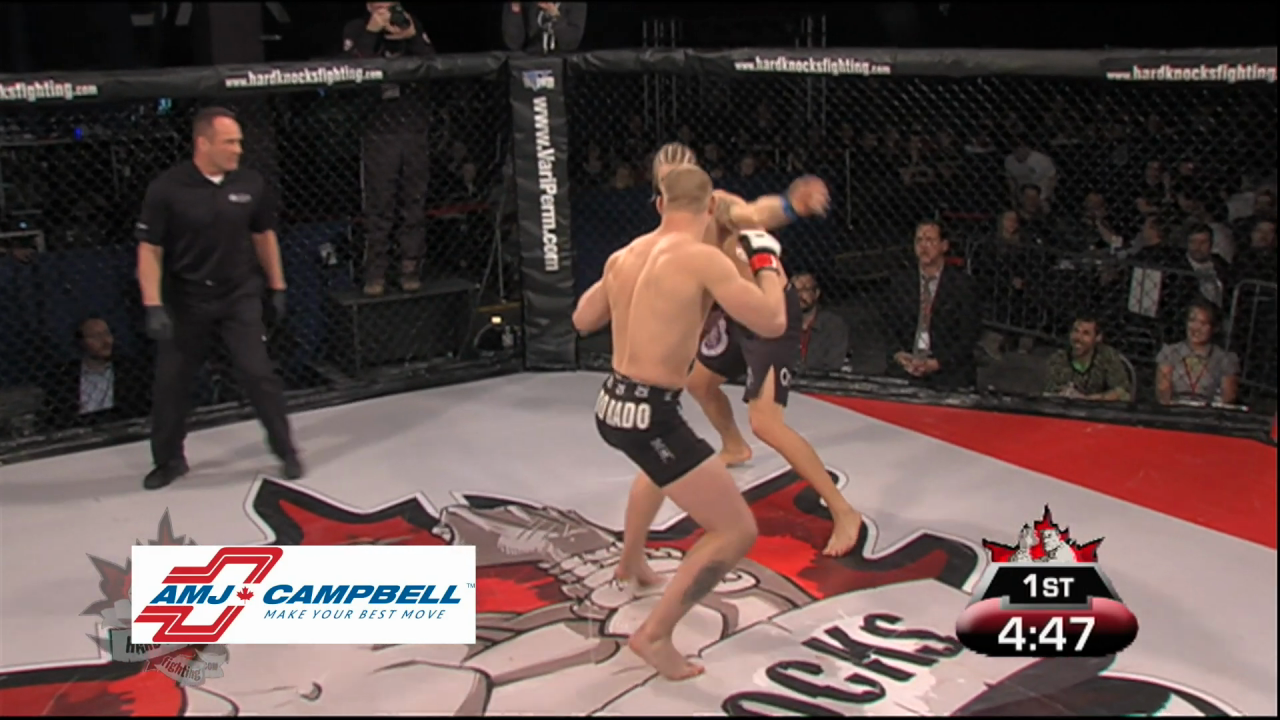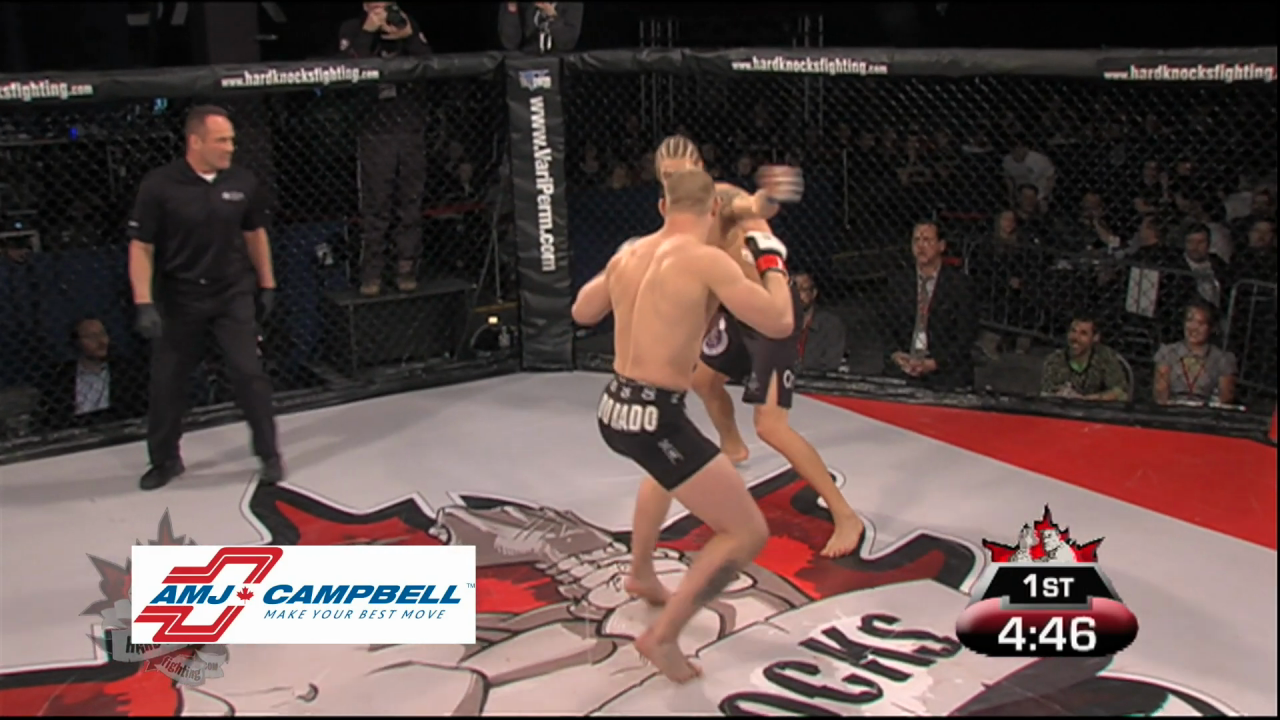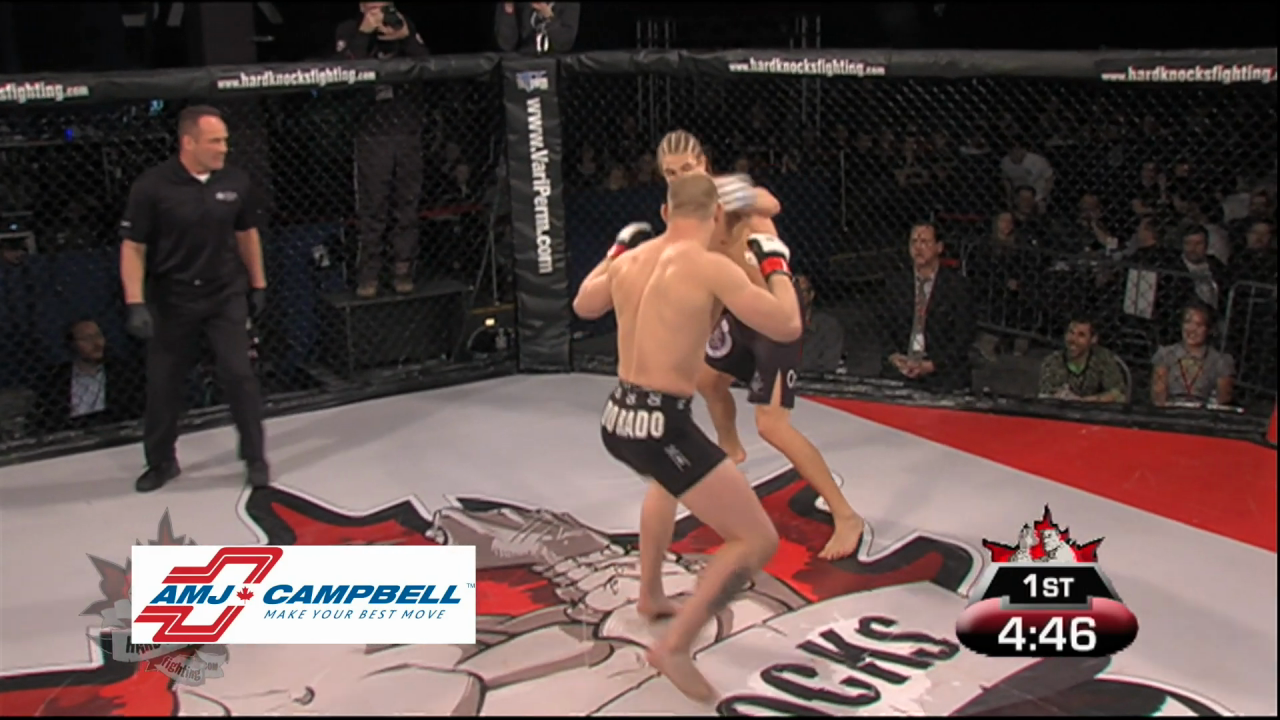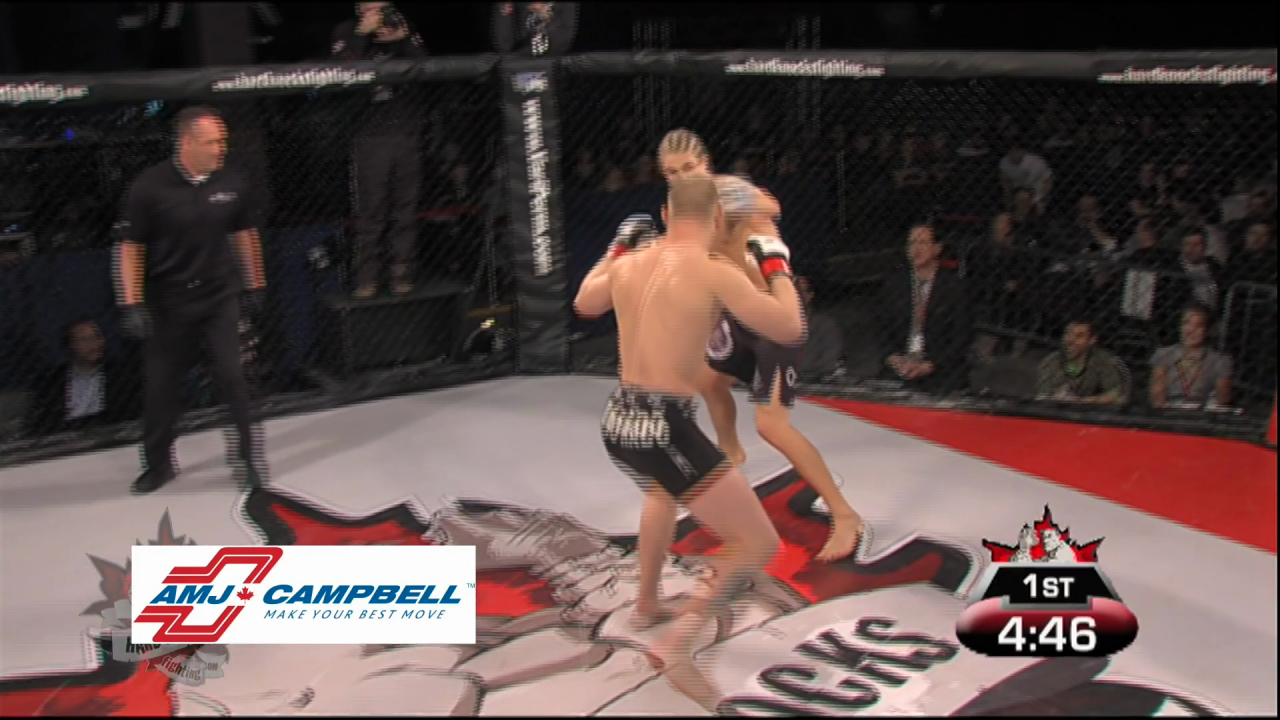
dt=0.1s
person 1, frame 1
left shoulder: (624, 256)
right shoulder: (702, 258)
left elbow: (582, 320)
right elbow: (772, 323)
right wrist: (767, 260)
left hip: (611, 406)
right hip: (652, 416)
left knee: (655, 468)
right knee: (736, 532)
left ankle: (631, 561)
right ankle: (654, 636)
person 1, frame 2
left shoulder: (626, 257)
right shoulder: (707, 260)
left elbow: (581, 312)
right elbow: (780, 323)
right wrist: (772, 262)
left hip: (613, 409)
right hip: (657, 417)
left knee: (663, 471)
right knee: (748, 532)
left ankle: (641, 573)
right ankle: (661, 639)
person 1, frame 3
left shoulder: (627, 262)
right shoulder: (709, 267)
left elbow: (583, 305)
right elbow: (788, 327)
right wrist: (776, 263)
left hip: (618, 418)
right hip: (663, 424)
left knee: (666, 485)
right knee: (757, 539)
left ankle: (650, 595)
right ankle: (676, 643)
person 1, frame 4
left shoulder: (627, 265)
right shoulder: (711, 272)
left elbow: (585, 303)
right elbow: (790, 329)
right wrist: (777, 264)
left hip: (620, 421)
right hip: (666, 426)
left knee: (663, 490)
right knee: (757, 544)
left ankle: (647, 600)
right ankle: (680, 645)
person 2, frame 1
left shoulder: (718, 203)
left elbow: (756, 215)
left wrist: (791, 204)
right hip: (736, 313)
left knee: (765, 424)
right knee: (699, 384)
left ankle: (844, 514)
right ankle: (734, 448)
person 2, frame 2
left shoulder: (721, 196)
left elbow: (754, 207)
left wrist: (771, 195)
right hip: (737, 313)
left knee: (770, 426)
right knee: (703, 382)
left ankle: (845, 516)
right ankle: (732, 447)
person 2, frame 3
left shoulder: (727, 191)
left elbow: (769, 206)
left wrist: (750, 199)
right hip: (738, 310)
left knee: (772, 426)
right knee: (708, 382)
left ankle: (846, 518)
right ankle: (730, 449)
person 2, frame 4
left shoulder: (727, 191)
left elbow: (770, 209)
left wrist: (748, 202)
right hip: (739, 311)
left knee: (771, 423)
right knee: (710, 384)
left ankle: (844, 516)
right ankle: (729, 452)
person 3, frame 1
left shoulder: (252, 184)
right shoulder: (167, 188)
left elbow: (265, 236)
right elbow: (150, 249)
left wrist: (277, 287)
right wrist: (153, 305)
left hip: (240, 294)
right hip: (186, 299)
left knee: (257, 373)
right knee: (172, 381)
left ankle: (285, 450)
right ankle: (169, 459)
person 3, frame 2
left shoulder: (243, 182)
right shoulder: (159, 185)
left elbow: (255, 234)
right elbow: (141, 247)
left wrist: (266, 285)
right wrist: (144, 303)
left hip: (232, 293)
right hip: (178, 297)
left knee: (247, 371)
right knee: (167, 381)
left ankle: (268, 452)
right ankle: (166, 459)
person 3, frame 3
left shoulder: (236, 182)
right shoulder: (152, 185)
left elbow: (248, 234)
right elbow: (133, 247)
left wrist: (258, 284)
right wrist: (136, 303)
left hip: (226, 293)
right hip: (172, 298)
left knee: (238, 373)
right knee: (163, 382)
left ankle: (253, 456)
right ankle: (161, 462)
person 3, frame 4
left shoulder: (231, 184)
right shoulder: (149, 186)
left elbow: (244, 234)
right elbow: (130, 248)
left wrist: (254, 285)
right wrist: (132, 304)
left hip: (221, 295)
right hip: (169, 300)
left knee: (231, 375)
right knee: (161, 383)
left ankle: (246, 458)
right ankle: (159, 463)
person 4, frame 1
left shoulder: (412, 24)
right shoulder: (356, 29)
left wrist: (412, 37)
right wrist: (371, 31)
left hip: (414, 126)
right hip: (378, 130)
left knee: (414, 203)
right knee: (379, 205)
left ankle: (411, 268)
right ankle: (375, 272)
person 4, frame 2
left shoulder: (409, 24)
right shoulder: (352, 29)
left wrist: (409, 37)
right wrist: (367, 31)
left hip: (411, 126)
right hip: (375, 130)
left knee: (411, 203)
right knee: (375, 206)
left ankle: (407, 269)
right ankle: (371, 273)
person 4, frame 3
left shoulder: (405, 25)
right shoulder: (349, 31)
left wrist: (406, 39)
right wrist: (364, 32)
left hip: (407, 127)
right hip: (372, 131)
left knee: (407, 204)
right knee: (372, 206)
left ankle: (403, 270)
right ankle: (368, 274)
person 4, frame 4
left shoulder: (404, 27)
right shoulder: (347, 32)
left wrist: (403, 40)
right wrist: (361, 34)
left hip: (405, 128)
right hip: (370, 133)
left knee: (405, 206)
right knee: (370, 208)
left ankle: (402, 271)
right ankle: (366, 276)
